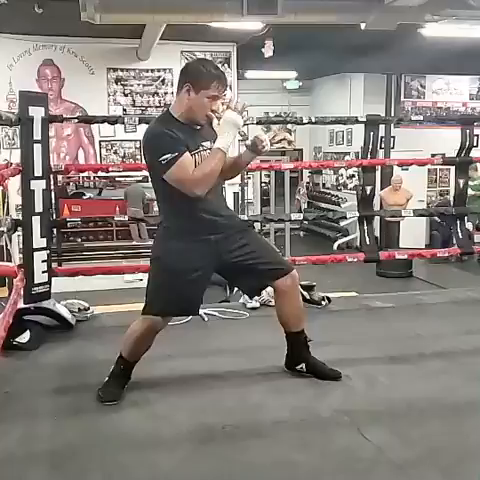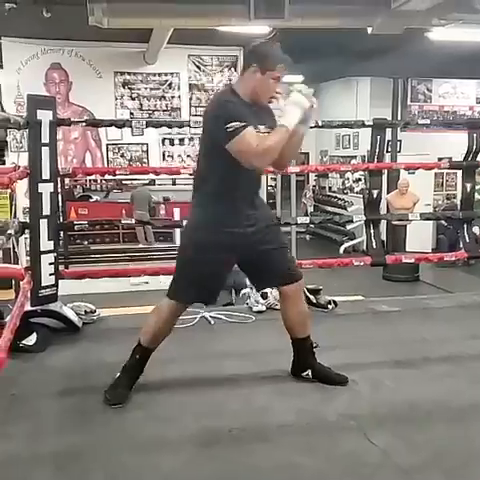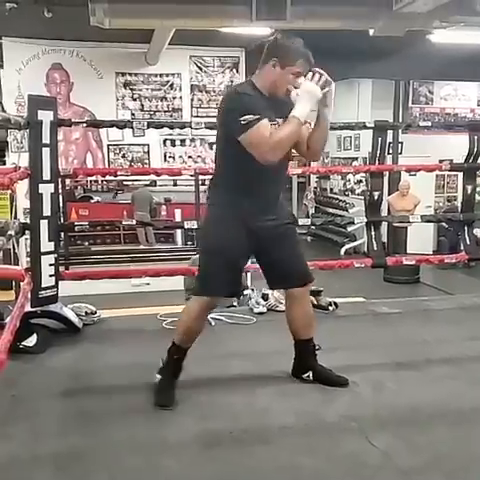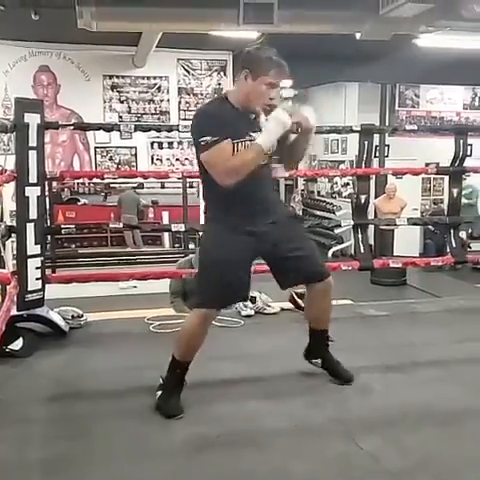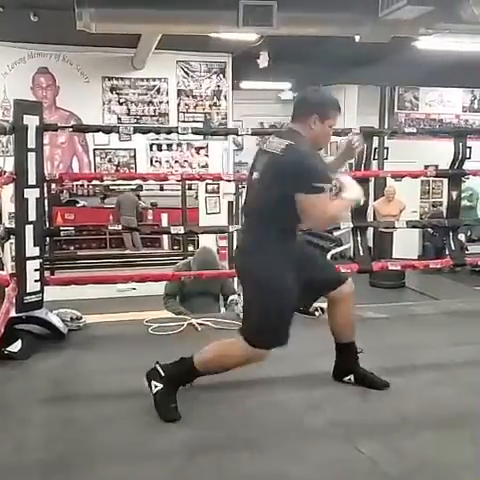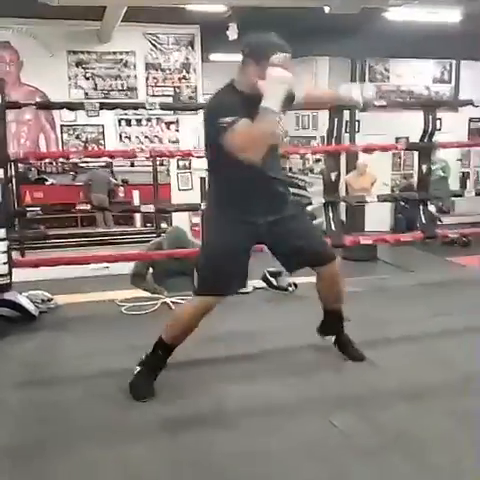
dt=0.3s
person 1, frame 1
left shoulder: (205, 124)
right shoulder: (160, 135)
right elbow: (197, 184)
left wrist: (250, 154)
right wrist: (226, 136)
left hip: (226, 228)
right hip: (183, 241)
left knee: (287, 279)
right knee: (154, 319)
left ankle: (299, 357)
right ankle: (119, 374)
person 1, frame 2
left shoulder: (263, 109)
right shoulder: (225, 106)
left elbow: (283, 160)
right elbow: (257, 157)
left wrist: (300, 117)
right wrist: (293, 118)
left hip: (255, 218)
right hip: (212, 222)
left knee: (293, 286)
right knee: (178, 301)
left ankle: (305, 363)
right ankle: (130, 372)
person 1, frame 3
left shoulder: (284, 103)
right shoulder: (239, 99)
left elbow: (312, 152)
right elbow: (268, 151)
left wrist: (321, 106)
right wrist: (305, 107)
left hip: (273, 213)
right hip: (230, 215)
left knee: (299, 288)
right knee: (206, 298)
left ankle: (306, 364)
right ankle: (169, 372)
person 1, frame 4
left shoulder: (264, 110)
right shoulder: (209, 117)
left elbow: (290, 160)
right elbow: (226, 175)
left wrist: (302, 132)
right wrist: (267, 138)
left hip: (274, 218)
right hip: (227, 226)
left knee: (320, 283)
right knee: (205, 309)
left ankle: (318, 351)
right ankle: (172, 384)
person 1, frame 5
left shoulder: (280, 144)
right shoulder: (304, 159)
right elbow: (321, 220)
right wrist: (351, 195)
left hip: (280, 247)
right hip: (270, 255)
left knee: (343, 289)
right knee: (258, 346)
left ankle: (347, 367)
right ankle: (166, 377)
person 1, frame 6
left shoulder: (271, 89)
right shoulder: (221, 104)
left elbow: (309, 98)
right elbow: (252, 152)
left wrist: (344, 95)
right wrist: (273, 102)
left hip: (276, 205)
right hip: (231, 215)
left knee: (329, 265)
right knee: (205, 300)
left ankle: (333, 328)
right ankle: (150, 365)
